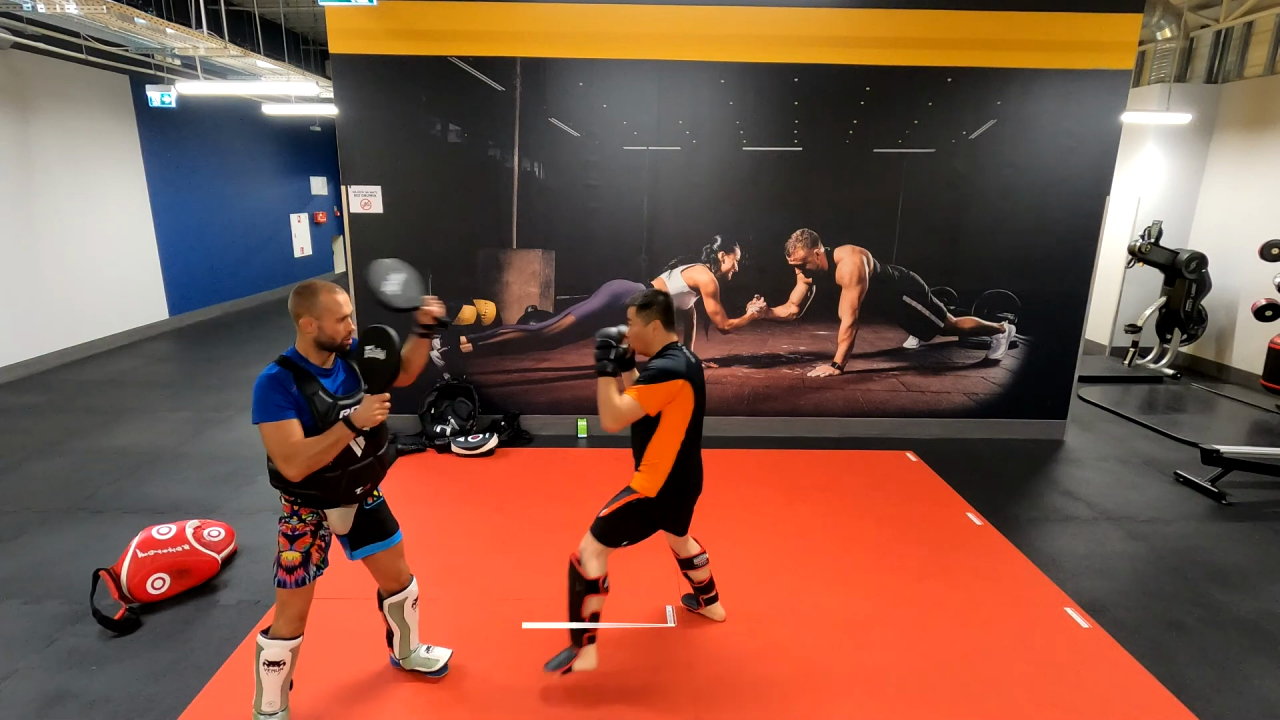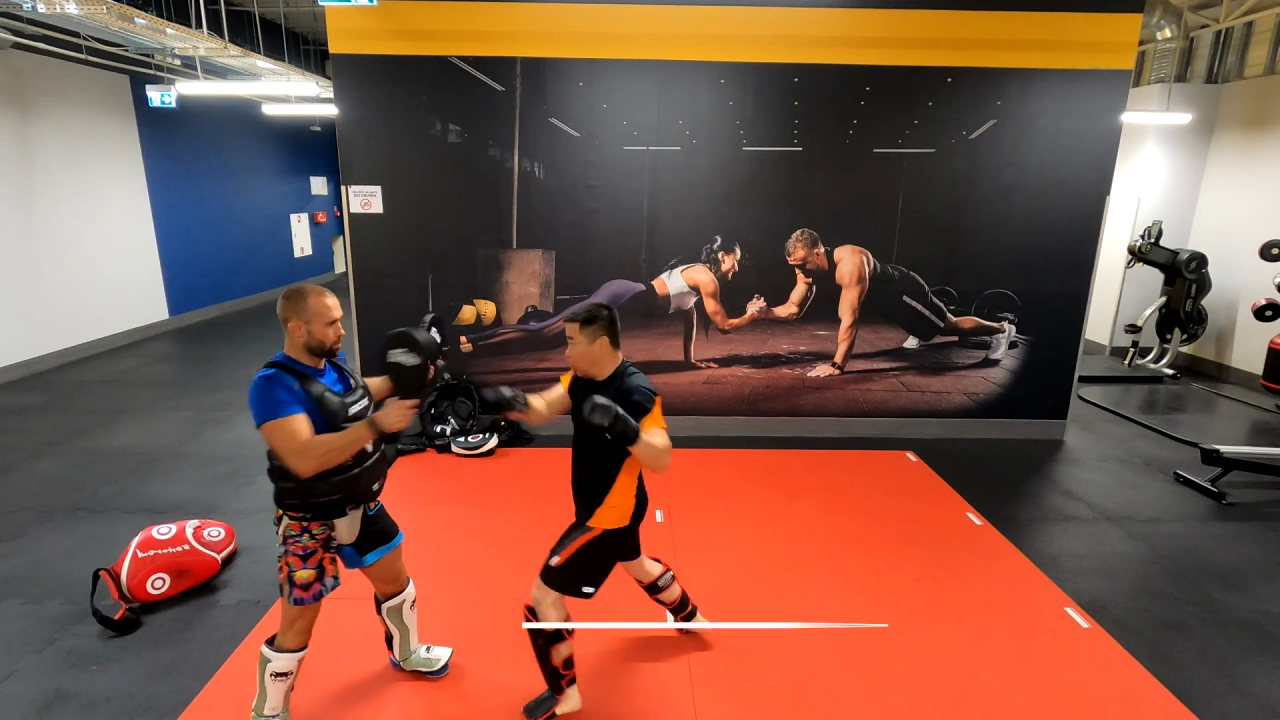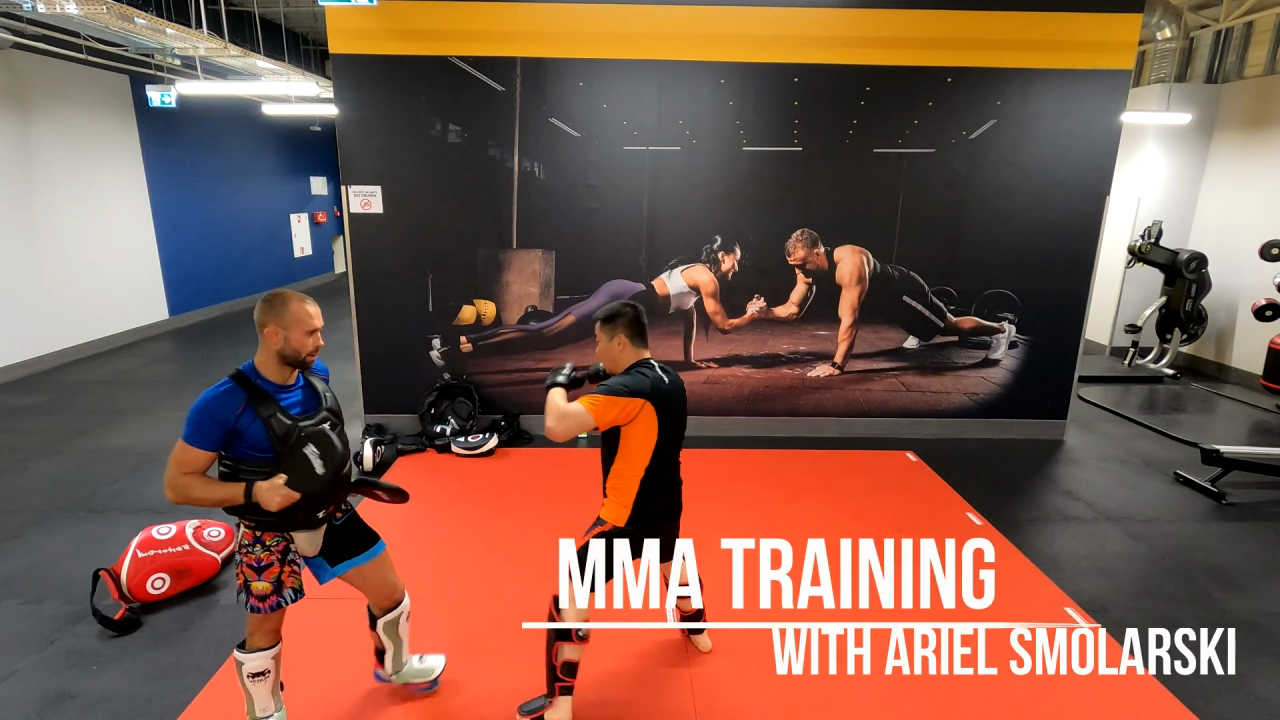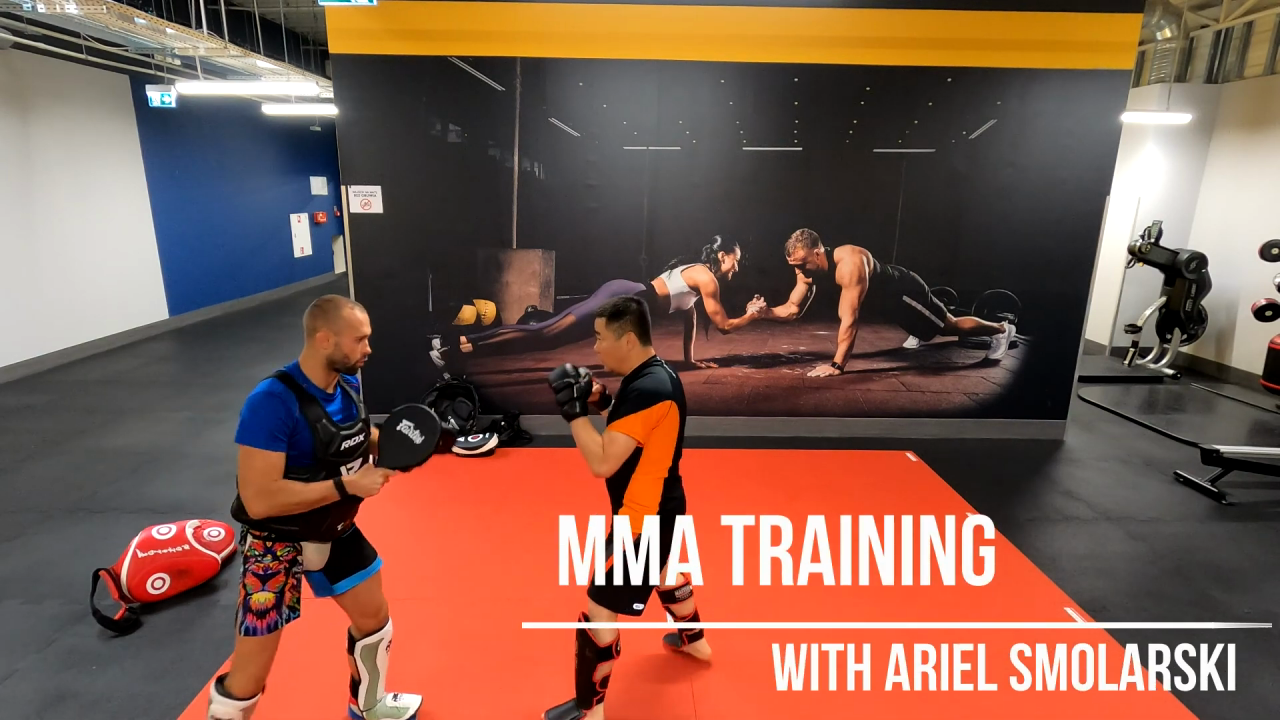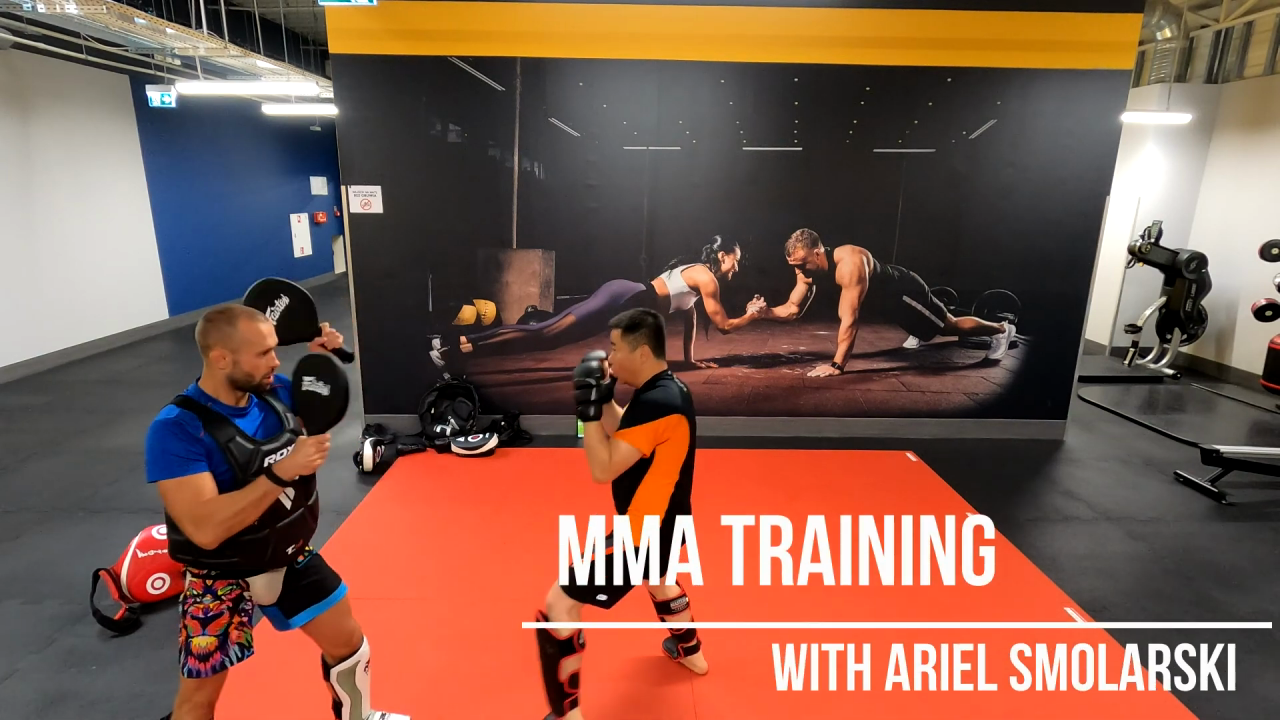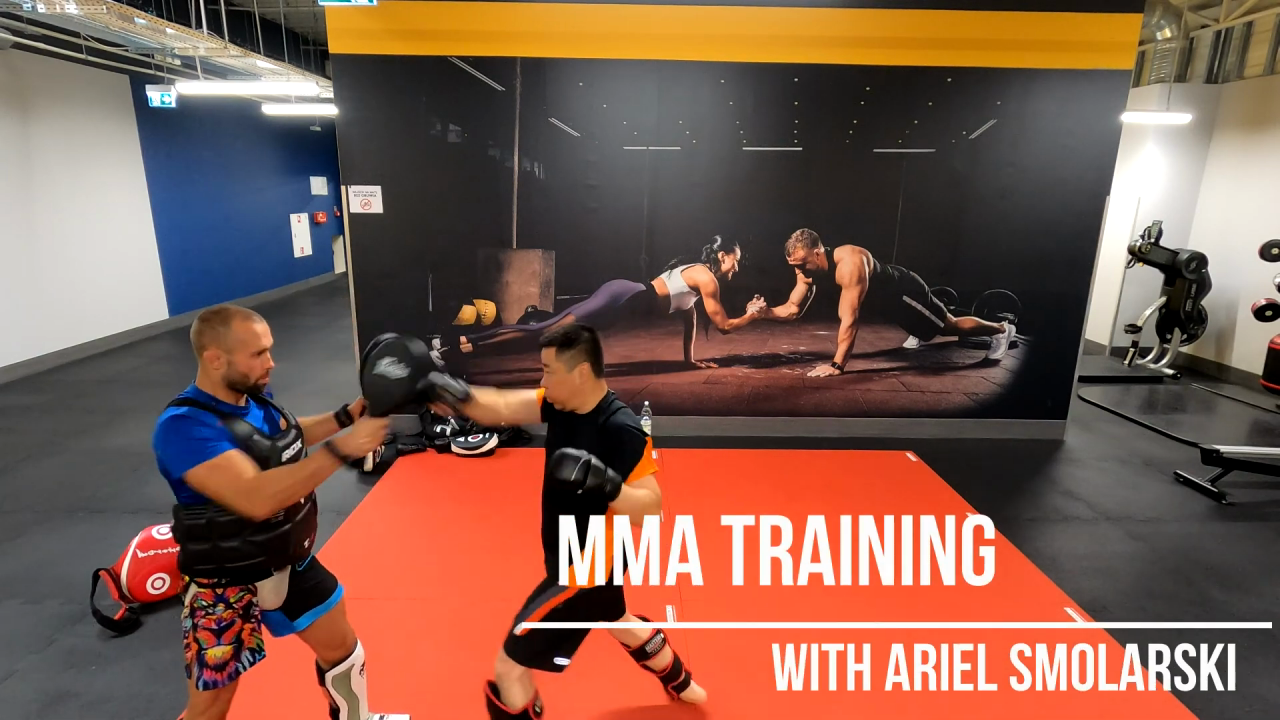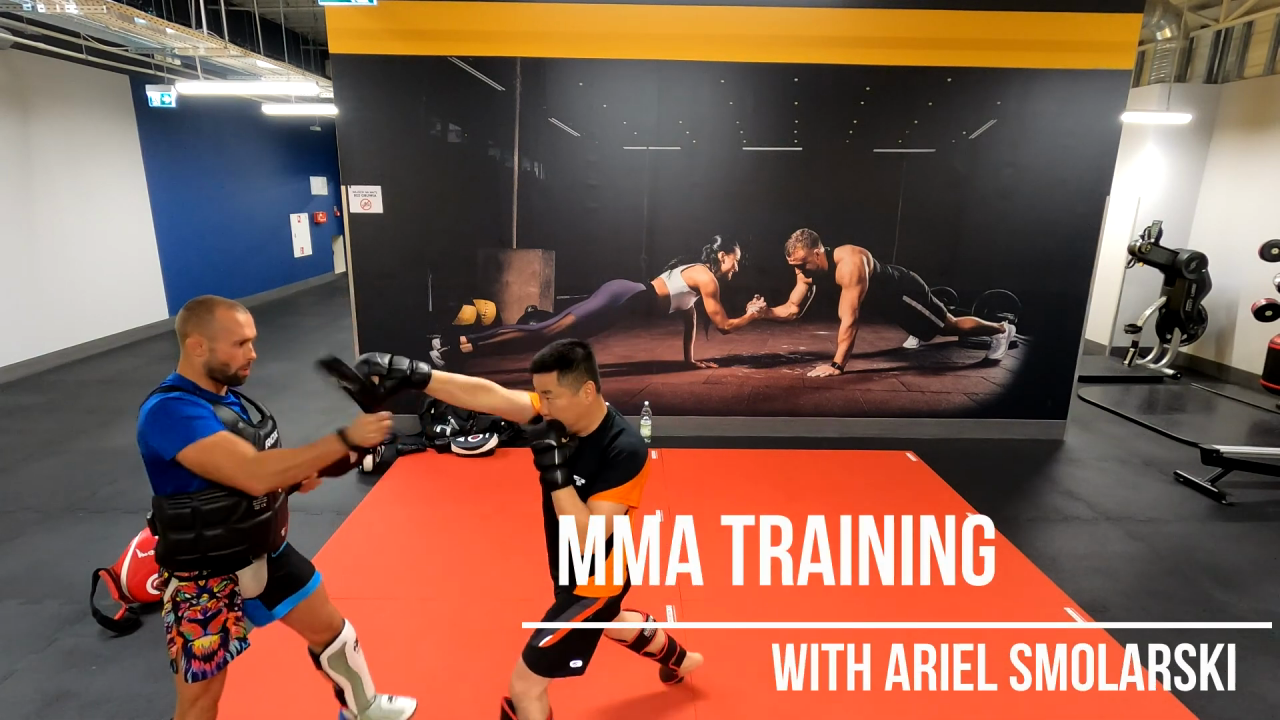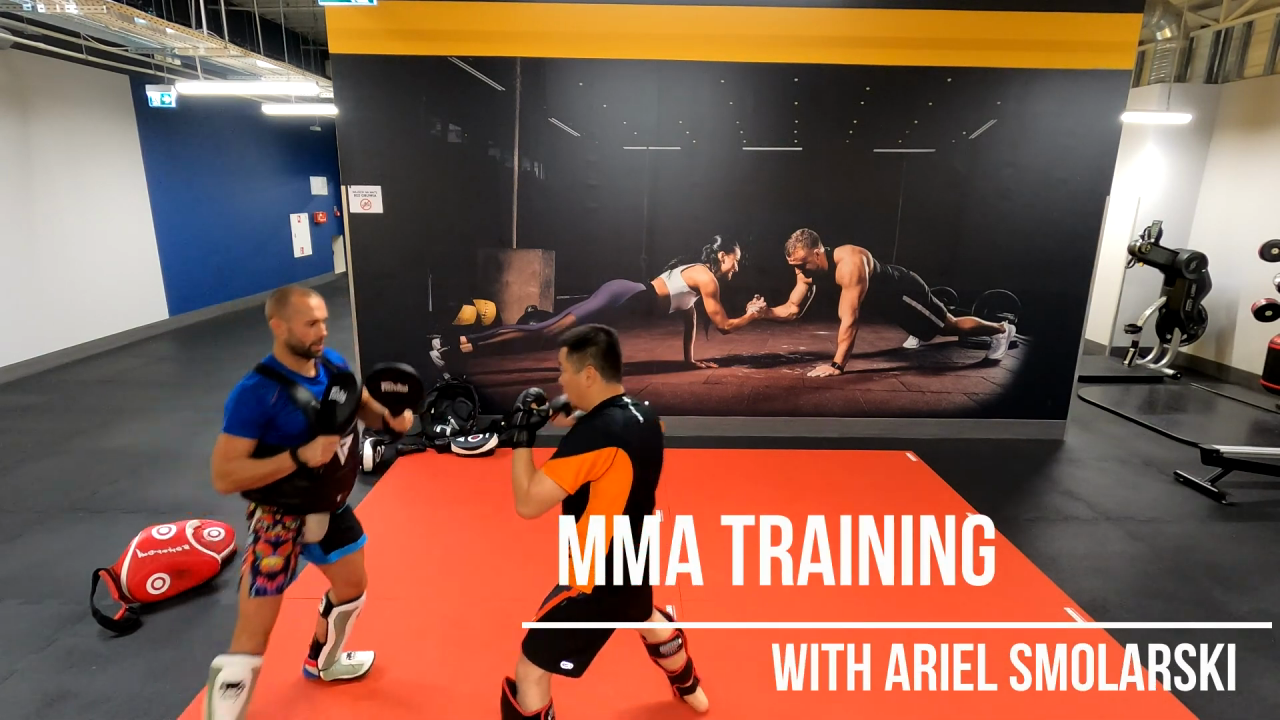
dt=0.5s
person 1, frame 1
left shoulder: (350, 353)
right shoulder: (275, 383)
left elbow: (405, 373)
right elbow: (295, 466)
left wrist: (425, 329)
right wrist: (355, 422)
left hip: (362, 496)
right hip: (307, 510)
left knee: (397, 579)
right knee: (291, 617)
left ankle: (408, 651)
person 1, frame 2
left shoulder: (331, 362)
right shoulder: (273, 386)
left elbow: (358, 400)
right elbow: (305, 459)
left wrist: (397, 383)
right wrist: (377, 424)
left hip: (359, 508)
right hip: (309, 524)
left knee: (395, 582)
right knee: (296, 630)
left ankle: (406, 652)
person 1, frame 3
left shoulder: (315, 375)
right shoulder: (223, 403)
right elbow: (177, 485)
left wrist: (345, 472)
right wrist: (253, 491)
left hip: (330, 515)
right hip: (270, 534)
left knee: (389, 591)
right knee: (264, 633)
left ankle: (395, 665)
person 1, frame 4
left shoulder: (346, 384)
right shoulder: (272, 402)
right elbow: (260, 500)
right wrist: (347, 485)
left hip: (335, 532)
right hip: (276, 545)
left knee: (374, 617)
right knee: (250, 673)
person 1, frame 5
left shoulder: (271, 389)
right shoulder: (175, 430)
right elbow: (205, 530)
right wrist: (282, 471)
left hip: (290, 559)
right hip: (222, 580)
left knee: (347, 641)
person 1, frame 6
left shoulder: (255, 394)
right shoulder: (181, 427)
left elbow: (288, 440)
right elbow: (256, 500)
left wrist: (350, 415)
right wrist: (339, 449)
left hip: (288, 565)
right hip: (225, 587)
left knee: (340, 646)
person 1, frame 7
left shoulder: (227, 393)
right shoulder: (169, 412)
right elbow: (257, 474)
left wrist: (292, 475)
right wrist: (347, 440)
left hip: (265, 554)
right hip: (203, 579)
left knee: (329, 628)
person 1, frame 8
left shoulder: (331, 362)
right shoulder: (256, 394)
left elbow: (358, 402)
right elbow: (225, 476)
left wrist: (388, 415)
right wrist: (300, 457)
left hip: (329, 506)
right hip: (279, 519)
left knee: (351, 587)
right knee: (251, 639)
left ankle: (323, 660)
person 2, frame 1
left shoulder: (668, 372)
right shoulder: (680, 360)
left elbow: (614, 416)
right elbow: (641, 390)
left wrist: (608, 367)
right wrist: (622, 367)
left hip: (657, 485)
right hip: (684, 479)
left knee: (590, 551)
right knee: (678, 536)
left ankle: (582, 650)
right ankle: (709, 602)
person 2, frame 2
left shoulder: (636, 393)
right shoulder: (583, 377)
left elbow: (660, 460)
right elbow: (542, 411)
left wrist: (625, 429)
right wrist: (515, 402)
left hip: (610, 514)
right hip: (602, 510)
left knee: (544, 597)
right knee: (635, 562)
right ankle: (689, 615)
person 2, frame 3
left shoulder: (627, 387)
right shoulder: (669, 379)
left elbow: (556, 428)
left wrist: (558, 384)
left hip: (626, 516)
right hip: (666, 507)
left knee: (571, 597)
right knee: (670, 562)
right ankle: (697, 631)
person 2, frame 4
left shoulder: (647, 389)
right shoulder: (656, 375)
left elbow: (602, 463)
left wrist: (574, 409)
right wrist: (603, 403)
left hip: (643, 518)
right hip: (663, 508)
left knee: (599, 610)
right knee: (664, 571)
right ankle: (694, 639)
person 2, frame 5
left shoulder: (659, 404)
right shoulder: (661, 389)
left elbow: (604, 468)
right elbow: (618, 434)
left wrist: (590, 406)
right wrist: (603, 390)
left hip: (644, 529)
right hip: (666, 521)
left knee: (560, 607)
right knee: (657, 577)
right ankle: (690, 650)
person 2, frame 6
left shoulder: (622, 429)
right shoulder: (563, 402)
left elbow: (649, 502)
right elbow: (502, 408)
left wrist: (605, 487)
right wrist: (461, 397)
left hip: (585, 569)
left knee: (510, 671)
right knee: (618, 622)
right ankle: (683, 684)
person 2, frame 7
left shoulder: (626, 451)
right shoulder: (558, 417)
left elbow: (588, 537)
right elbow: (488, 394)
left wrist: (555, 472)
right wrist: (415, 373)
left hip: (596, 581)
right hip: (577, 572)
left knee: (526, 684)
right knee: (610, 619)
right ankle: (677, 660)
person 2, frame 8
left shoulder: (593, 434)
right shoulder: (643, 415)
left elbow: (528, 505)
left wrist: (522, 434)
left hip: (597, 577)
left knee: (529, 672)
right knee: (648, 619)
right ankle: (689, 687)
person 3, frame 1
left shoulder: (694, 271)
right shoulder: (707, 278)
left elbow: (689, 318)
right elbow: (724, 325)
right wrist: (751, 315)
left hip: (616, 305)
right hip: (614, 305)
left knee: (544, 333)
right knee: (545, 336)
left ankle: (464, 344)
right ankle: (465, 347)
person 3, frame 2
left shoulder: (695, 272)
right shoulder: (708, 279)
left elbow: (690, 318)
right elbow: (724, 325)
left wrist: (691, 359)
right wrist: (751, 314)
left hip: (620, 293)
right hip: (621, 299)
left knee: (547, 332)
right knee: (546, 334)
left ankle: (468, 341)
right ankle: (469, 345)
person 3, frame 3
left shoulder: (695, 272)
right shoulder: (707, 278)
left elbow: (690, 315)
right elbow: (724, 325)
left wrist: (691, 358)
right wrist: (752, 314)
left hip: (621, 297)
right hip: (622, 300)
left knee: (545, 334)
right knee: (545, 336)
left ankle: (460, 342)
right ankle: (457, 348)
person 3, frame 4
left shoulder: (694, 272)
right shoulder: (707, 278)
left elbow: (689, 317)
right elbow: (723, 325)
left wrist: (690, 359)
right wrist: (751, 314)
left hip: (621, 295)
right hip: (623, 300)
left knee: (545, 333)
right knee: (546, 336)
left ankle: (461, 342)
right ankle: (457, 347)
person 3, frame 5
left shoulder: (695, 272)
right shoulder: (707, 278)
left elbow: (689, 316)
right elbow: (723, 325)
left wrist: (690, 358)
right wrist: (751, 315)
left hip: (621, 296)
right hip: (622, 300)
left knee: (544, 332)
right knee: (545, 336)
left ankle: (458, 343)
right ankle: (459, 347)
person 3, frame 6
left shoulder: (692, 272)
right shoulder: (708, 278)
left elbow: (691, 316)
right elbow: (723, 325)
left wrist: (690, 359)
right wrist: (752, 315)
left hip: (621, 294)
right hip: (623, 300)
left knee: (545, 332)
right knee: (547, 335)
left ankle: (462, 342)
right ankle: (463, 346)
person 3, frame 7
left shoulder: (694, 273)
right shoulder: (707, 278)
left elbow: (690, 317)
right elbow: (723, 325)
left wrist: (690, 358)
right wrist: (751, 315)
left hip: (622, 295)
right hip: (623, 299)
left knee: (546, 333)
right knee: (546, 336)
left ankle: (458, 343)
right ankle: (458, 347)
person 3, frame 8
left shoulder: (694, 272)
right shoulder: (707, 278)
left elbow: (689, 318)
right elbow: (724, 325)
left wrist: (690, 359)
right wrist: (752, 314)
left hip: (622, 294)
right hip: (624, 299)
left knee: (547, 332)
right knee: (546, 335)
left ankle: (458, 343)
right ankle: (458, 345)
person 4, frame 1
left shoulder: (849, 264)
right shoulder: (809, 266)
left elbow: (849, 319)
right elbow: (793, 309)
left wrist: (837, 365)
right wrist: (765, 312)
left hip: (903, 289)
right hip: (885, 293)
left knee: (948, 327)
left ankle: (1001, 330)
right ankle: (918, 336)
person 4, frame 2
left shoulder: (849, 264)
right shoulder: (808, 269)
left elbow: (849, 318)
right elbow: (793, 308)
left wrist: (837, 365)
right wrist: (765, 312)
left hip: (904, 290)
right hip: (886, 293)
left knee: (949, 326)
left ankle: (1000, 330)
right ankle: (919, 333)
person 4, frame 3
left shoulder: (849, 264)
right shoulder: (808, 268)
left elbow: (849, 319)
right elbow: (793, 309)
left wrist: (837, 365)
right wrist: (764, 312)
left hip: (903, 290)
right hip: (886, 293)
left knee: (949, 326)
left ankle: (1001, 330)
right ankle: (919, 333)
person 4, frame 4
left shoulder: (849, 264)
right shoulder: (808, 267)
left elbow: (849, 319)
right elbow: (793, 309)
left wrist: (837, 365)
right wrist: (764, 312)
left hip: (904, 290)
right hip: (885, 293)
left knee: (949, 326)
left ankle: (1001, 330)
right ankle: (918, 334)
person 4, frame 5
left shoulder: (849, 264)
right shoulder: (808, 269)
left elbow: (849, 319)
right elbow: (793, 309)
left wrist: (837, 365)
right wrist: (764, 312)
left hip: (904, 290)
right hip: (887, 294)
left knee: (949, 326)
left ankle: (1001, 330)
right ankle: (920, 334)
person 4, frame 6
left shoulder: (849, 264)
right shoulder: (808, 268)
left elbow: (849, 319)
right elbow: (793, 309)
left wrist: (837, 365)
right wrist: (764, 313)
left hip: (904, 290)
right hip: (886, 293)
left knee: (949, 327)
left ankle: (1000, 330)
right ankle: (918, 335)
person 4, frame 7
left shoulder: (849, 264)
right shoulder: (808, 268)
left elbow: (849, 319)
right elbow: (793, 309)
left wrist: (837, 365)
right wrist: (765, 313)
left hip: (904, 290)
right hip: (885, 294)
left knee: (949, 326)
left ankle: (1001, 330)
right ankle: (919, 334)
person 4, frame 8
left shoulder: (850, 263)
right shoulder: (808, 268)
left elbow: (849, 318)
right elbow: (793, 309)
left wrist: (837, 365)
right wrist: (765, 313)
left hip: (904, 290)
right hip: (886, 293)
left knee: (949, 327)
left ankle: (1001, 330)
right ankle: (918, 335)
